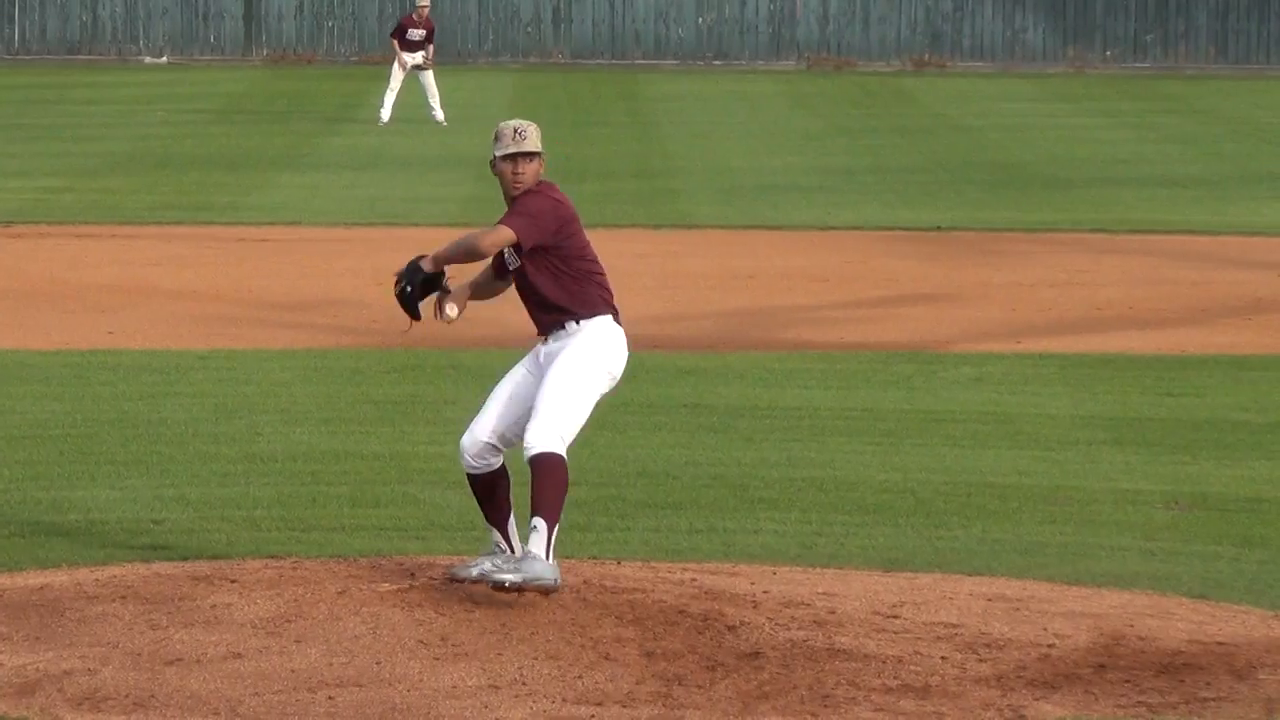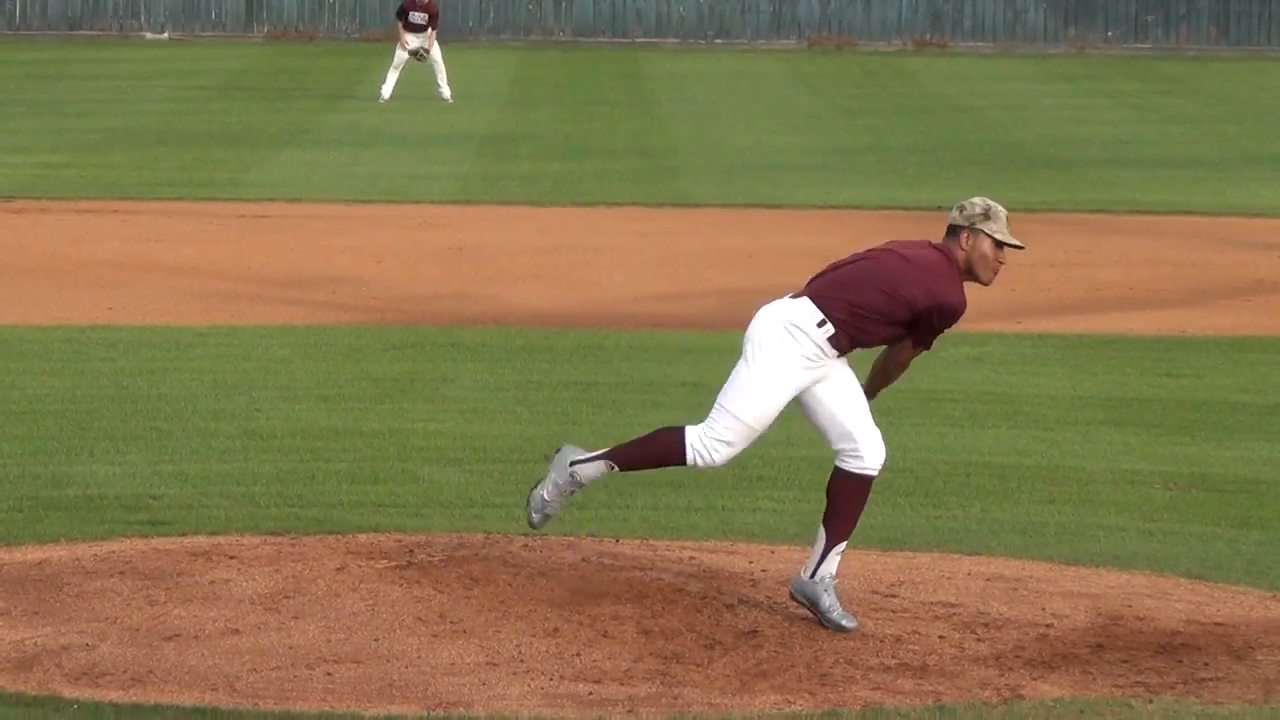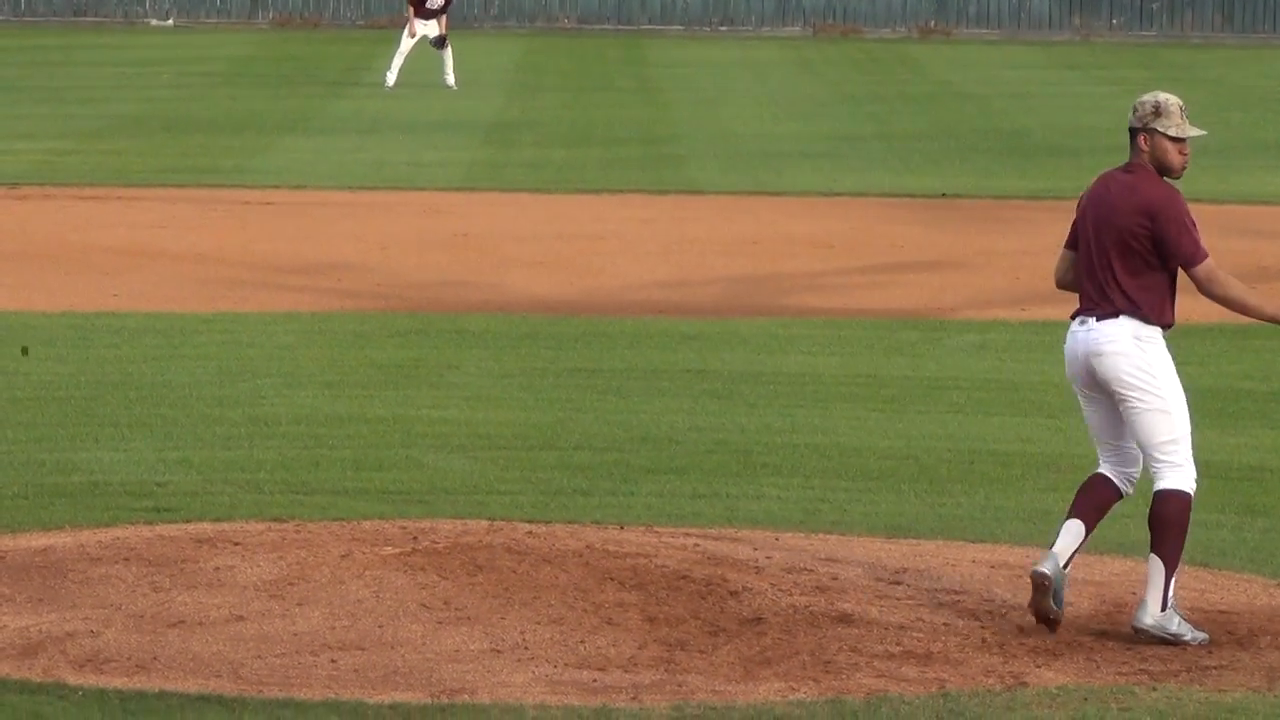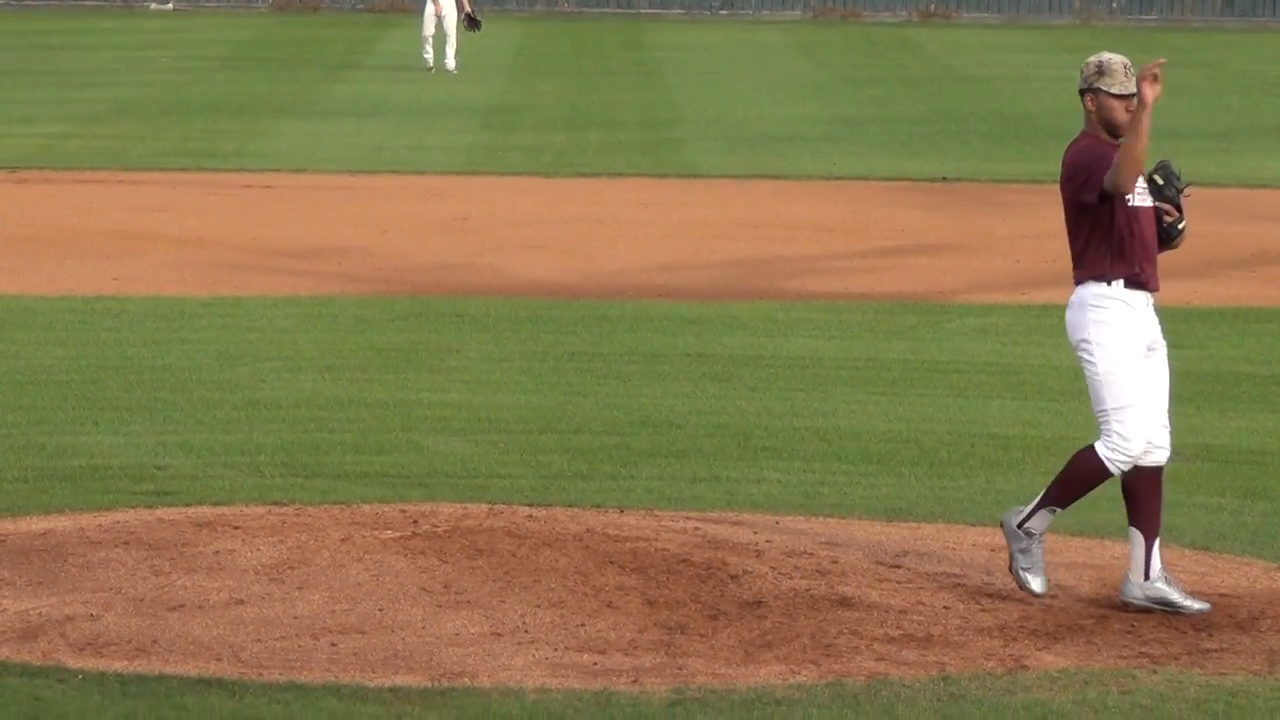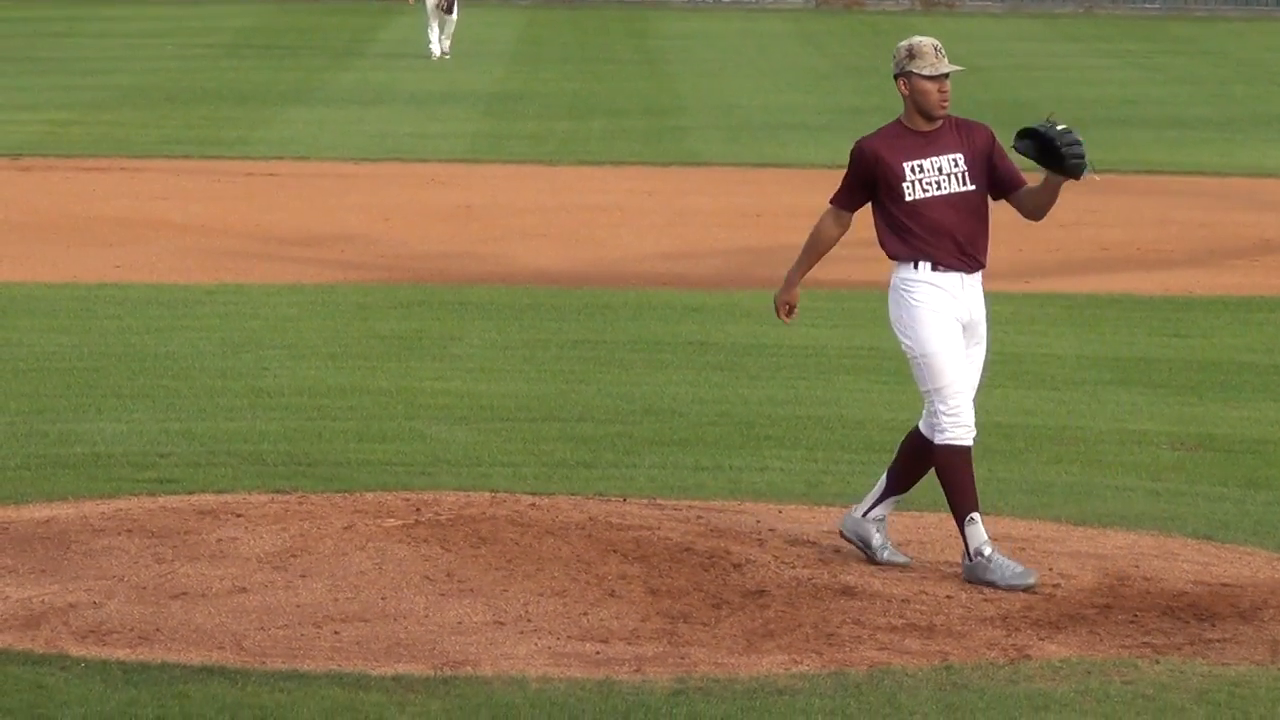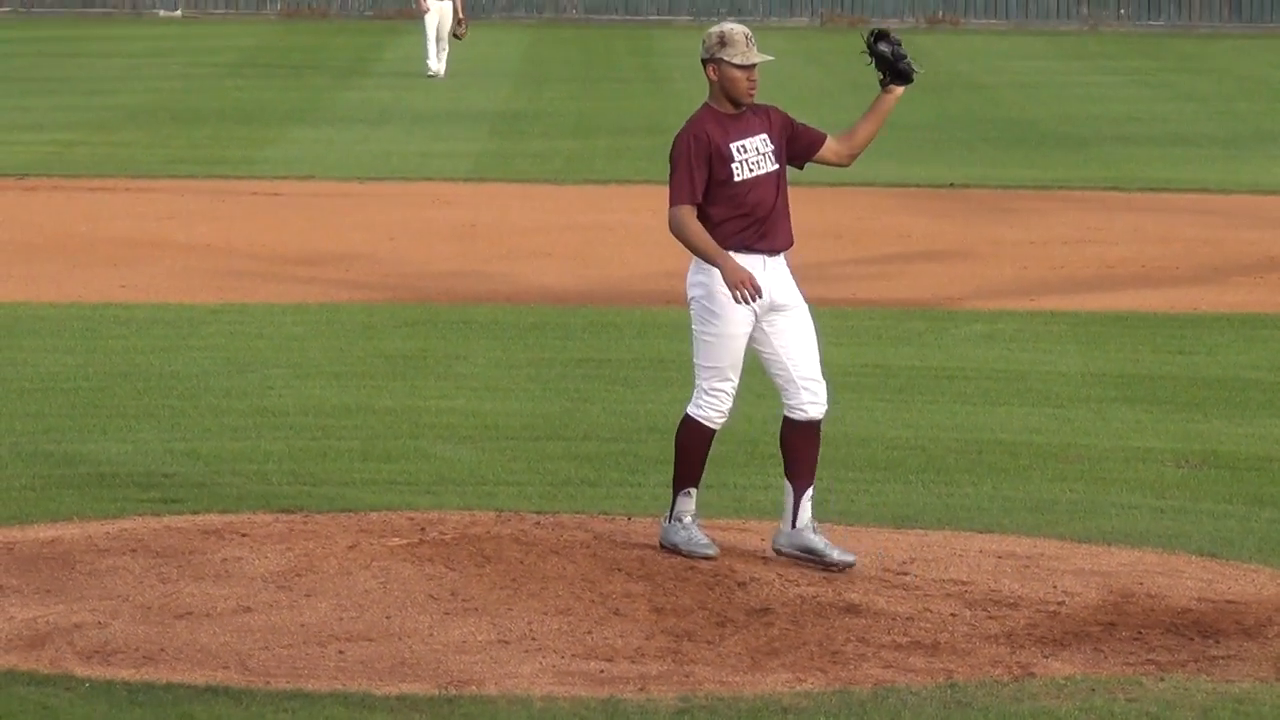
dt=0.7s
person 1, frame 1
left shoulder: (544, 202)
right shoulder: (510, 233)
left elbow: (485, 242)
right elbow: (491, 281)
left wrist: (437, 255)
right wrist: (453, 293)
left hip: (592, 340)
right hip: (552, 347)
left knee: (542, 441)
right knee: (475, 446)
left ankle: (539, 556)
right ankle: (505, 547)
person 1, frame 2
left shoulder: (904, 253)
right shoulder: (951, 293)
right elbow: (901, 354)
right wrist: (867, 391)
left hip: (818, 348)
right hip: (794, 335)
left knee: (866, 454)
right knee: (711, 445)
left ankle: (817, 578)
right ankle: (582, 466)
person 1, frame 3
left shoulder: (1097, 191)
right shoulder: (1162, 200)
left elbow: (1062, 274)
right elbow: (1212, 281)
left hip: (1082, 341)
right hip: (1131, 343)
left knee: (1119, 470)
right knee: (1177, 473)
left ankle: (1055, 564)
right ankle: (1156, 608)
person 1, frame 4
left shoulder: (1115, 157)
right shoulder: (1086, 154)
right elbow: (1123, 181)
left wrist: (1163, 229)
right wrist: (1147, 109)
left hip: (1138, 311)
right hip: (1106, 310)
left knee: (1151, 445)
right knee: (1123, 445)
left ankle: (1146, 579)
right ankle: (1028, 524)
person 1, frame 5
left shoulder: (975, 138)
right shoulder: (876, 150)
left elbow: (1032, 207)
right elbow: (836, 216)
left wrist: (1056, 175)
right wrist: (792, 280)
left hip: (969, 293)
right hip: (920, 290)
left knee: (941, 420)
right knee: (955, 416)
left ankle: (866, 517)
right ankle: (977, 550)
person 1, frame 6
left shoulder: (771, 122)
right shoulder: (696, 134)
left elbow: (844, 151)
right elbow: (680, 218)
left wrist: (891, 94)
right wrist: (725, 265)
left hip: (776, 278)
right hip: (724, 279)
left knee: (808, 398)
right knee: (713, 401)
left ankle: (798, 526)
right ankle: (680, 518)
